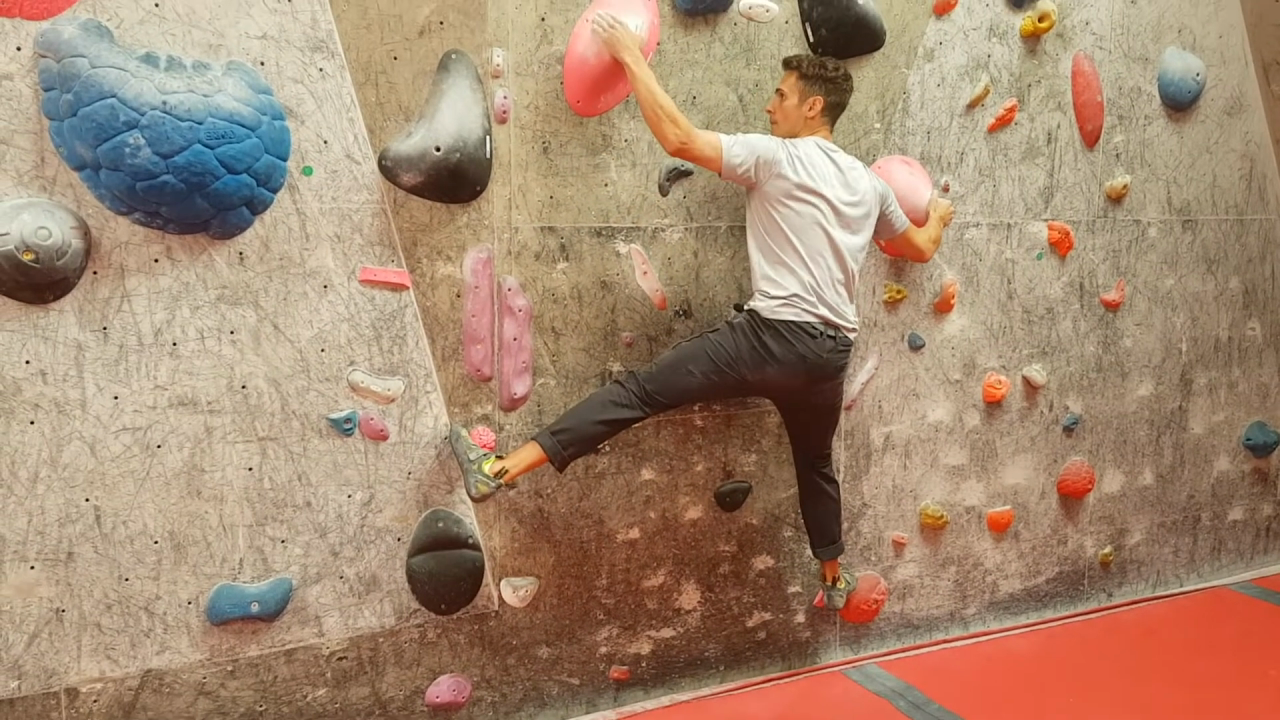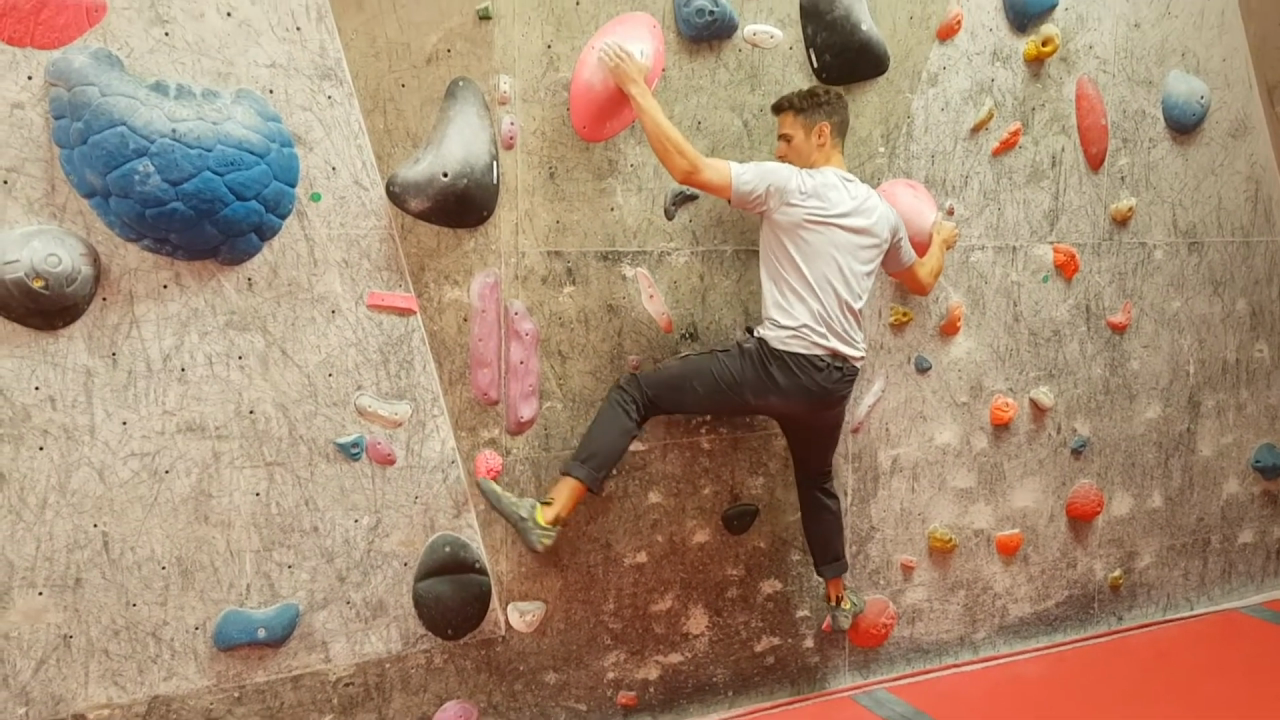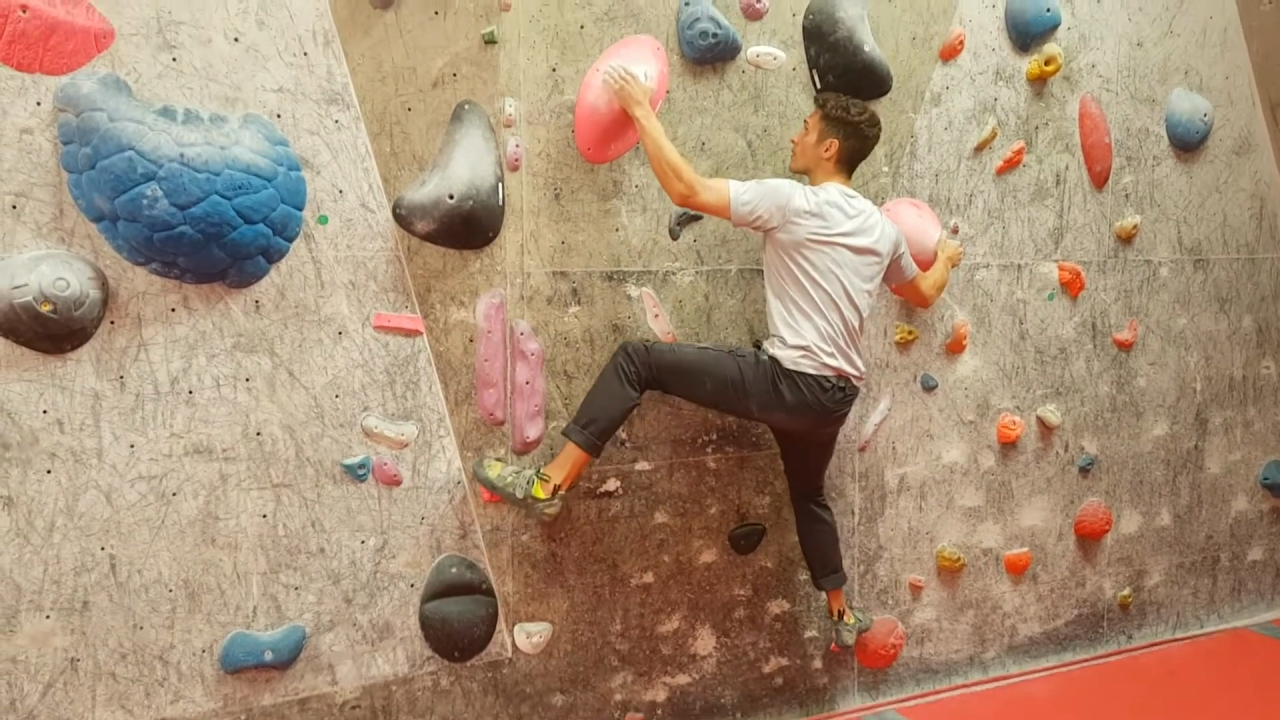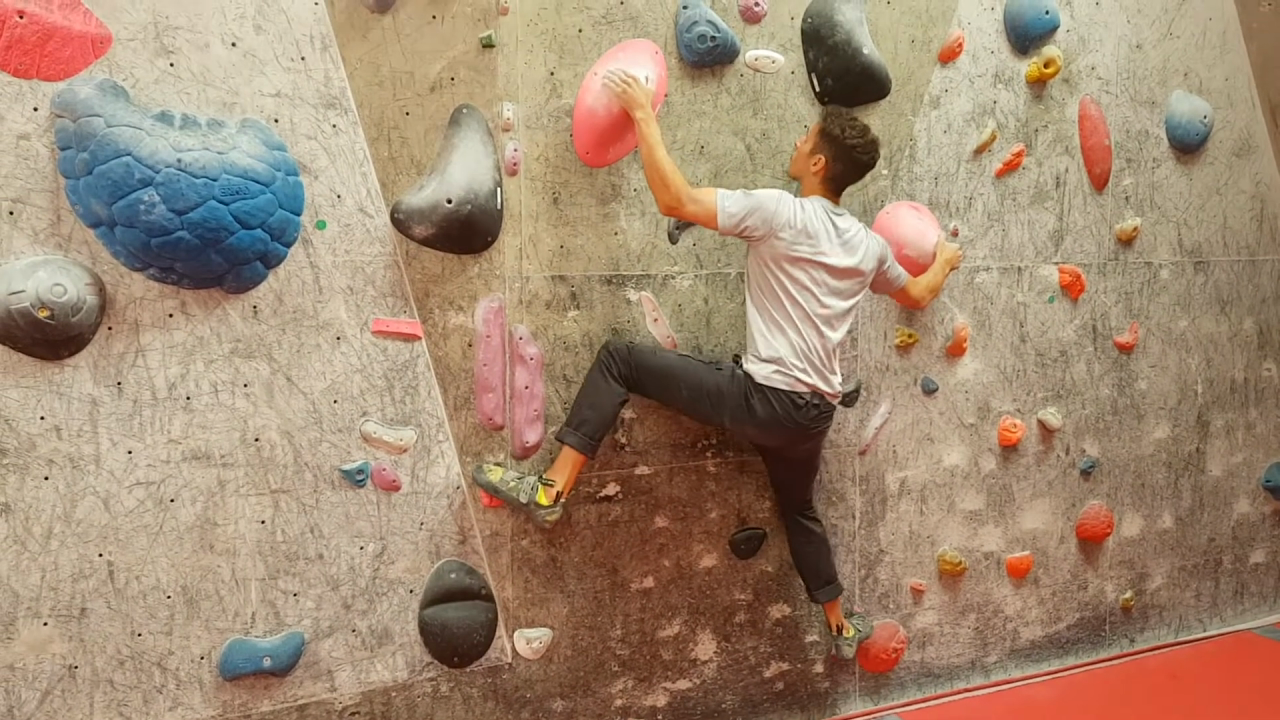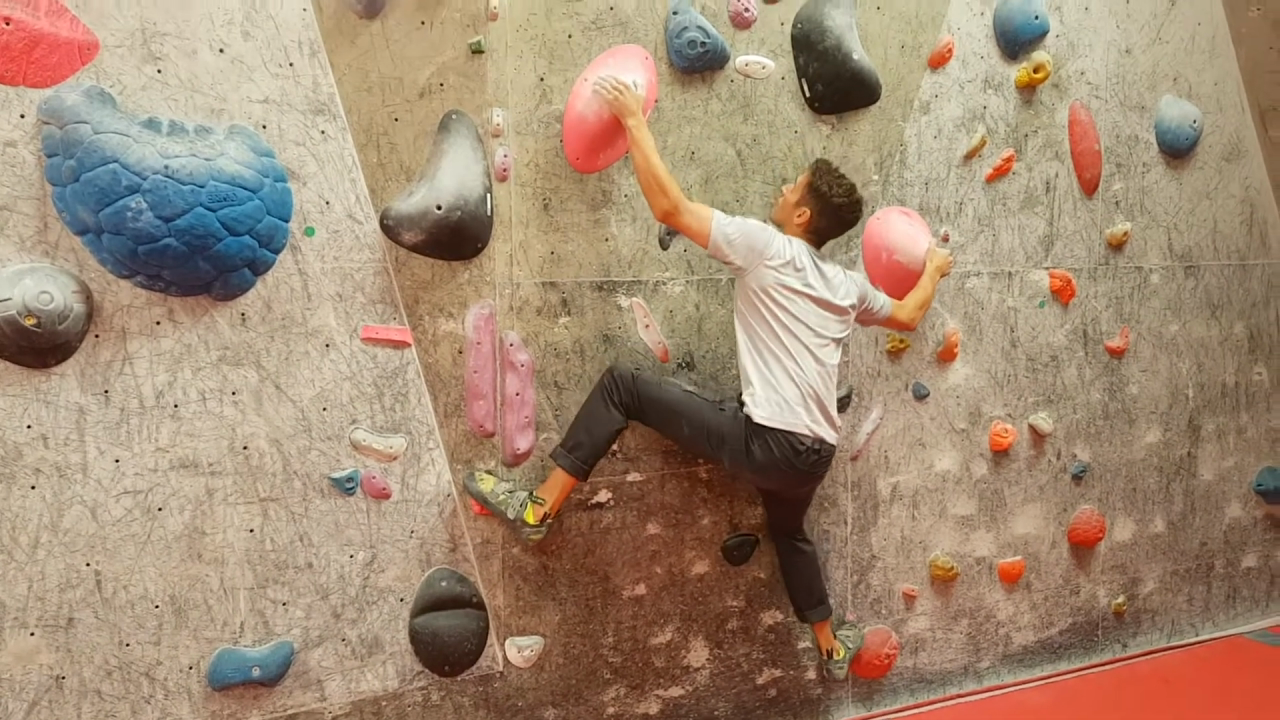
dt=0.5s
person 1, frame 1
left shoulder: (774, 156)
right shoulder: (870, 183)
left elbow: (678, 138)
right elbow: (921, 249)
left wrist: (631, 57)
right wrist: (938, 217)
left hip: (771, 337)
right hip: (830, 352)
left knee: (638, 390)
right knee: (815, 464)
left ankle: (499, 469)
right ankle: (834, 579)
person 1, frame 2
left shoulder: (787, 185)
right shoulder: (881, 212)
left elbow: (687, 168)
right elbow: (921, 281)
left wrist: (637, 90)
right wrist: (940, 242)
left hip: (778, 364)
right hip: (833, 379)
left knee: (636, 391)
right knee: (816, 481)
left ankle: (550, 514)
right ankle: (839, 599)
person 1, frame 3
left shoulder: (792, 200)
right shoulder: (882, 228)
left elbow: (688, 190)
right elbow: (924, 294)
left wrist: (642, 112)
right wrist: (945, 259)
left hip: (785, 381)
right hip: (834, 395)
left knee: (637, 359)
right knee: (809, 494)
left ankle: (549, 484)
right ankle: (842, 615)
person 1, frame 4
left shoulder: (779, 213)
right shoulder: (868, 245)
left elbow: (674, 200)
right elbow: (917, 295)
left wrist: (643, 115)
right wrist: (943, 262)
left hip: (762, 397)
right hip: (813, 412)
left knee: (618, 359)
right knee: (799, 509)
left ankle: (550, 489)
right ankle: (841, 626)
person 1, frame 5
left shoulder: (768, 248)
right shoulder: (848, 285)
left elbow: (669, 206)
right elbow: (906, 315)
left wrist: (634, 121)
right wrist: (933, 271)
left hip: (763, 441)
right hip: (813, 454)
left knee: (622, 385)
right knee: (788, 532)
left ankle: (538, 509)
right ankle: (831, 647)
